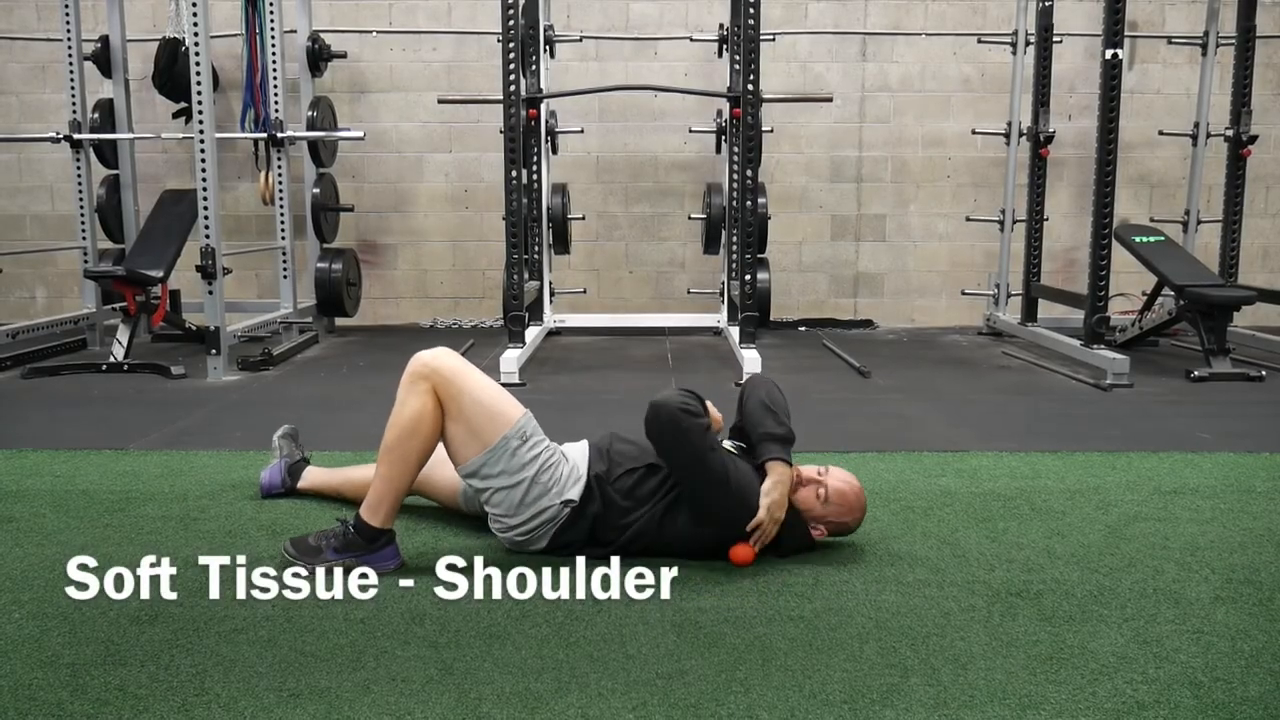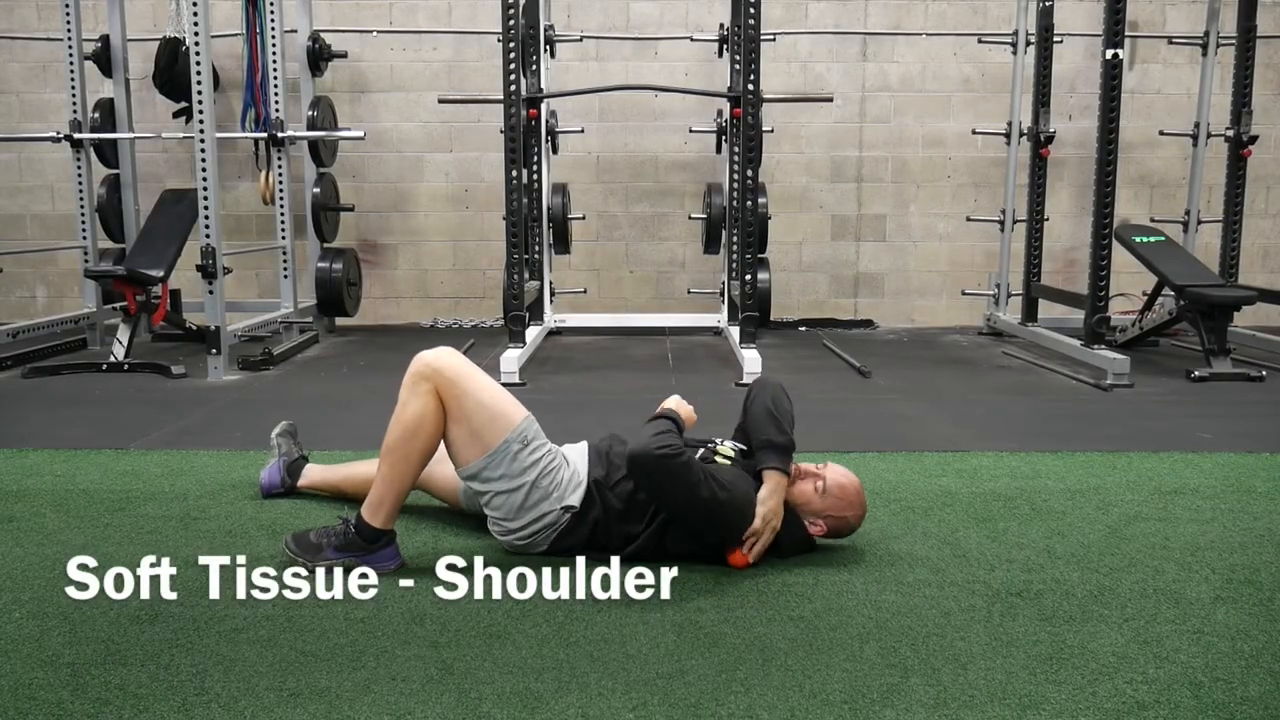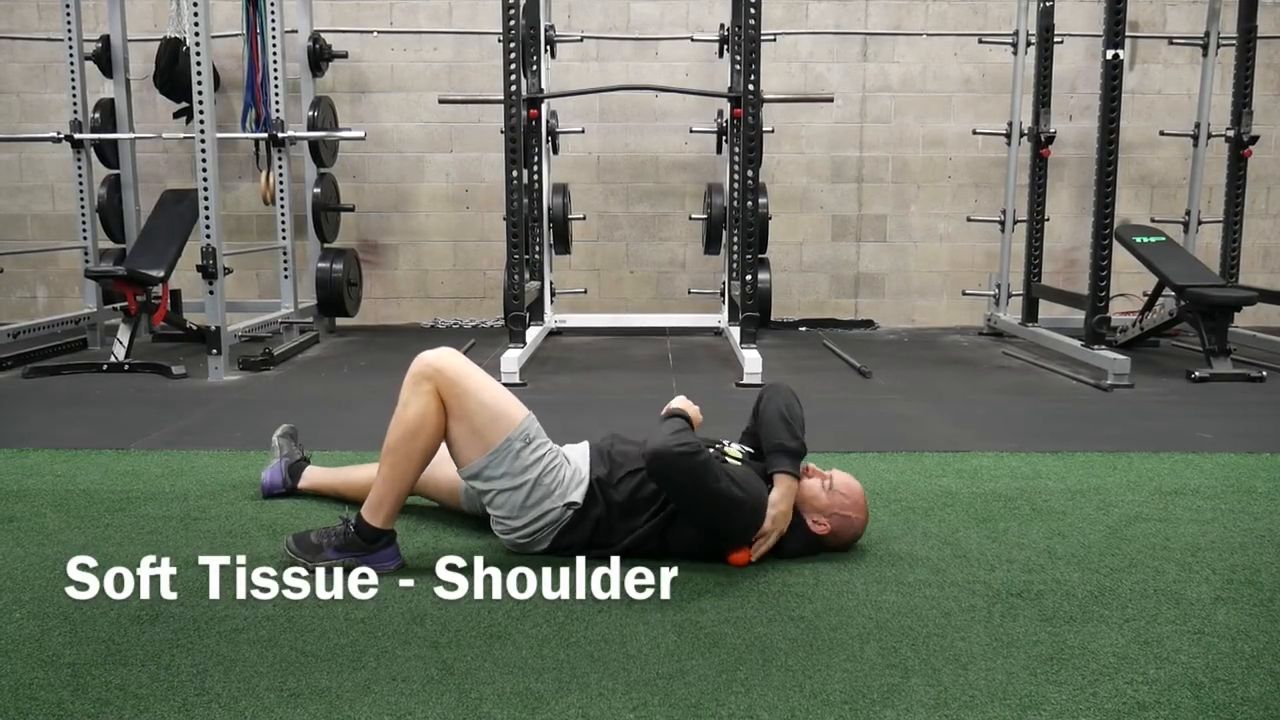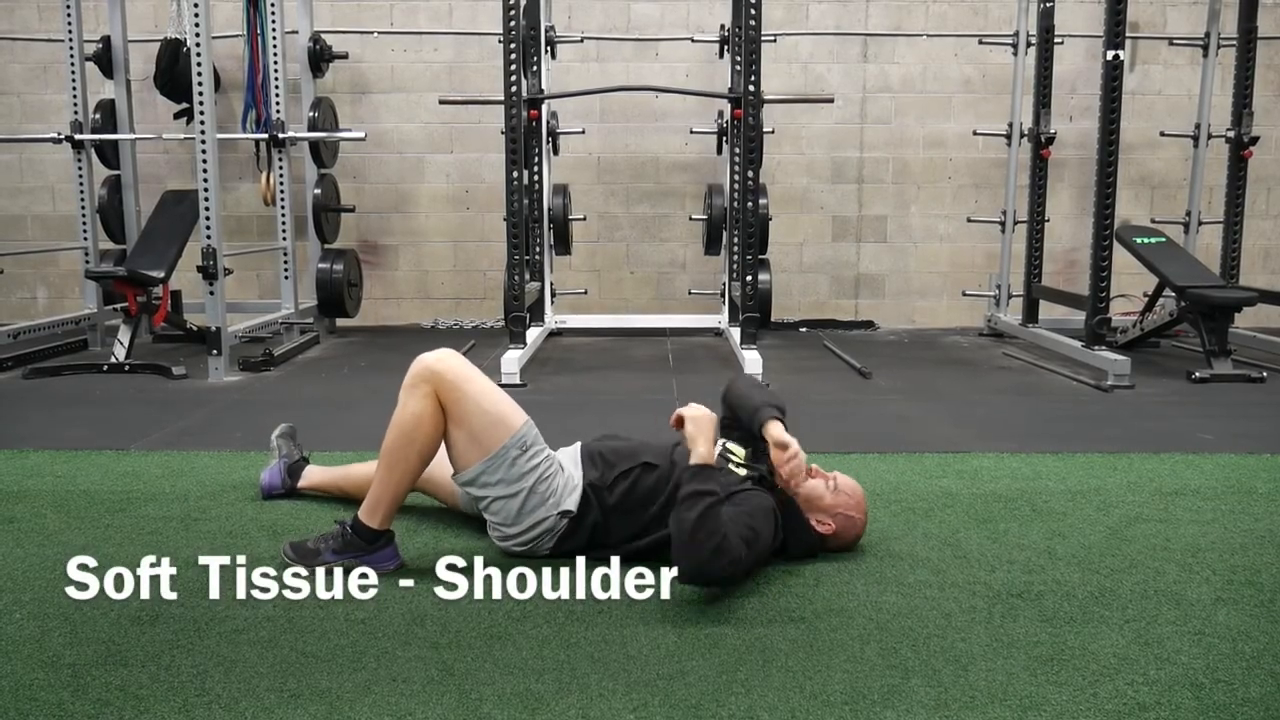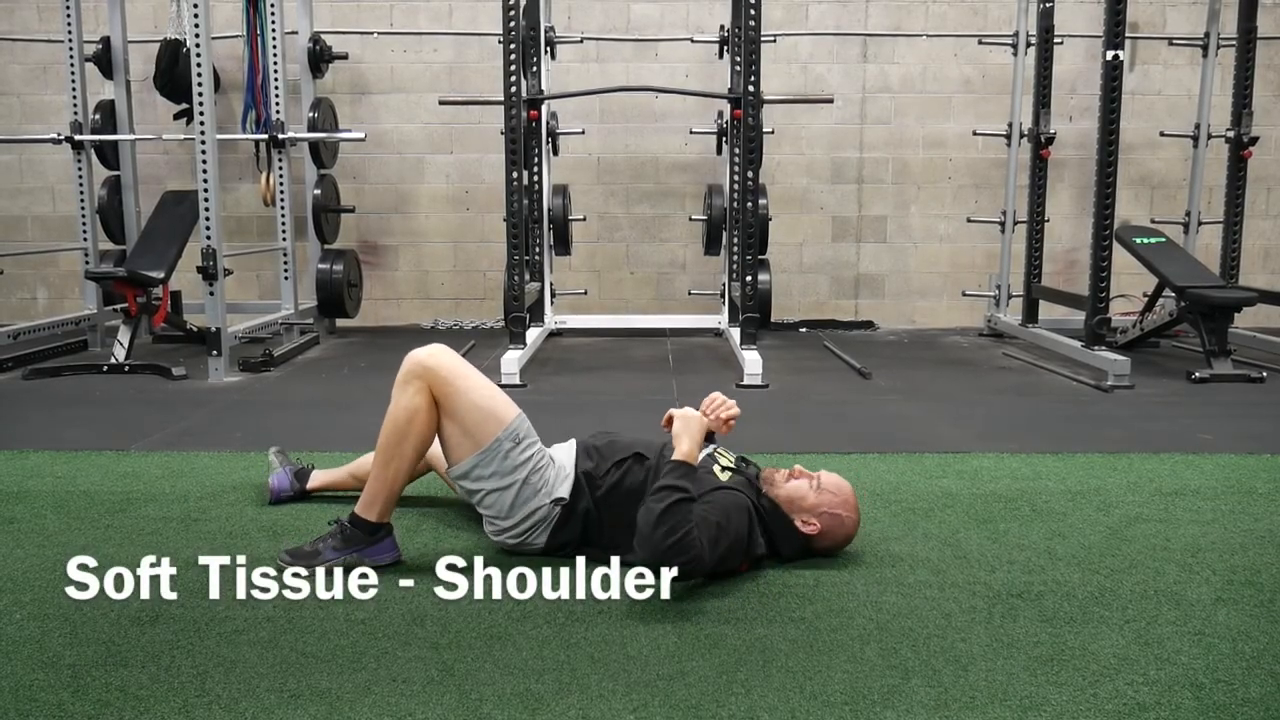
dt=0.5s
person 1, frame 1
left shoulder: (737, 505)
right shoulder: (763, 478)
left elbow: (664, 415)
right elbow: (760, 389)
left wrist: (700, 412)
right wrist: (779, 463)
left hip: (545, 502)
right hip: (562, 478)
left knee: (430, 368)
right knee: (414, 464)
left ankle: (368, 537)
right ankle: (300, 475)
person 1, frame 2
left shoulder: (733, 509)
right shoulder: (760, 480)
left elbow: (647, 458)
right elbow: (766, 391)
left wrist: (671, 415)
right wrist: (776, 477)
left hip: (544, 508)
right hip: (564, 475)
left knee: (433, 368)
right knee: (417, 458)
left ankle: (369, 537)
right ankle: (300, 472)
person 1, frame 3
left shoulder: (743, 507)
right shoulder: (763, 477)
left elbow: (665, 456)
right elbow: (777, 397)
left wrist: (681, 415)
right wrist: (785, 479)
left hip: (548, 505)
right hip: (566, 478)
left knee: (434, 368)
right knee: (415, 464)
left ankle: (369, 538)
right ankle: (300, 476)
person 1, frame 4
left shoulder: (758, 517)
right shoulder: (759, 471)
left elbow: (699, 562)
right elbow: (739, 391)
left wrist: (701, 452)
right wrist: (776, 426)
left hip: (545, 508)
right hip: (562, 476)
left knee: (435, 370)
right knee: (417, 459)
left ankle: (367, 538)
right ankle: (300, 475)
person 1, frame 5
left shoulder: (737, 520)
right shoulder: (747, 482)
left elbow: (663, 555)
right elbow: (689, 438)
left wrist: (687, 449)
right wrist: (710, 418)
left hip: (538, 505)
right hip: (559, 471)
left knee: (426, 367)
right knee: (423, 436)
left ankle: (366, 532)
right ankle: (308, 481)
